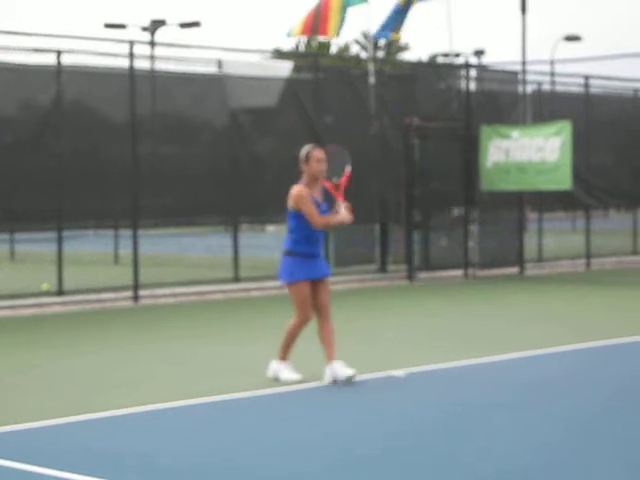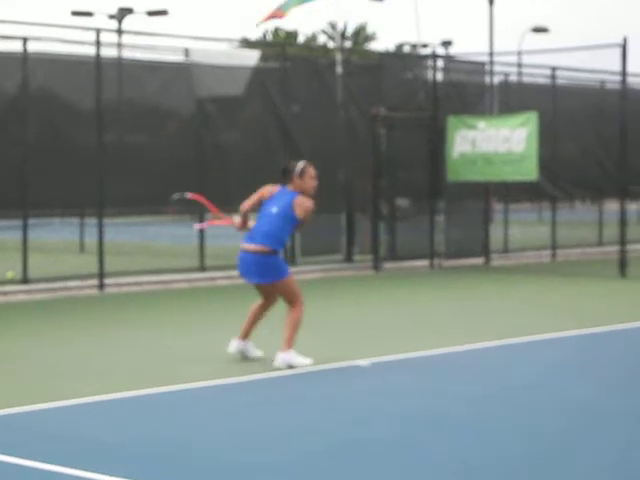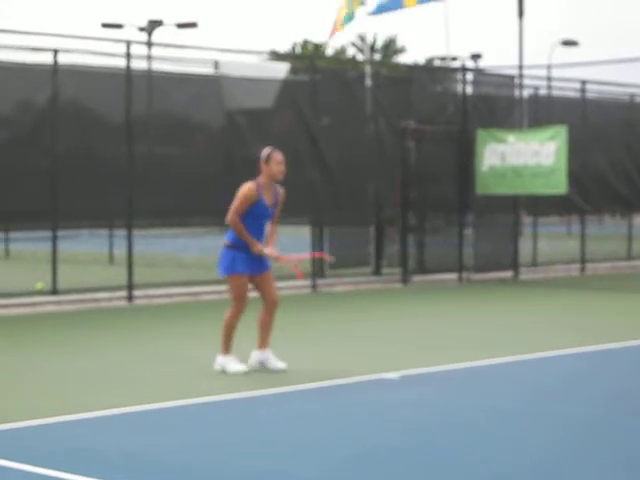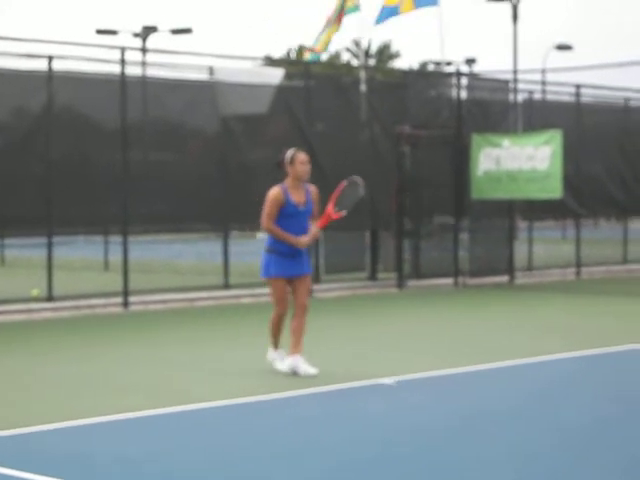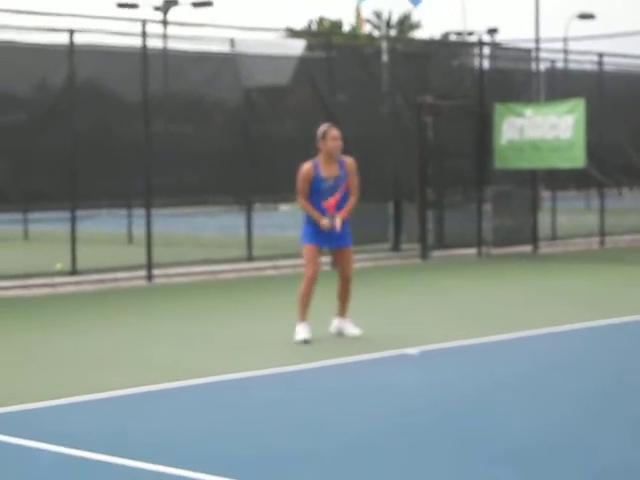
dt=1s
person 1, frame 1
left shoulder: (319, 188)
right shoulder: (299, 191)
right elbow: (318, 223)
left wrist: (338, 214)
right wrist: (342, 219)
left hip: (316, 260)
right hip: (296, 261)
left knee: (324, 312)
right knee: (304, 316)
left ankle: (333, 366)
right ankle: (279, 363)
person 1, frame 2
left shoulder: (270, 190)
right shoulder: (307, 204)
left elbow: (244, 207)
left wrist: (242, 221)
left hip: (247, 255)
right hip: (266, 258)
left knee: (268, 298)
right knee: (296, 303)
left ankle: (241, 342)
right ankle: (286, 353)
person 1, frame 3
left shoulder: (279, 193)
right shoulder: (250, 189)
right elbow: (231, 218)
left wrist: (270, 246)
right wrist: (253, 243)
left hip: (256, 254)
right hip: (237, 252)
left knee: (272, 301)
right knee: (239, 305)
left ankle: (261, 353)
right ankle: (224, 356)
person 1, frame 4
left shoulder: (312, 191)
right shoulder: (277, 193)
right elbow: (266, 225)
left wrist: (312, 232)
right wrist: (294, 240)
left hip: (300, 258)
right hip: (277, 258)
left knee: (302, 306)
right knee: (281, 309)
left ankle: (294, 357)
right ankle: (275, 350)
person 1, frame 5
left shoulder: (348, 163)
right shoulder: (308, 168)
left elbow: (354, 194)
right elbow: (302, 199)
left wrist: (341, 216)
right wrist: (320, 219)
left hip: (339, 229)
right hip: (314, 229)
left knee: (346, 276)
right knee: (310, 275)
left ankle: (341, 320)
right ankle: (302, 324)
